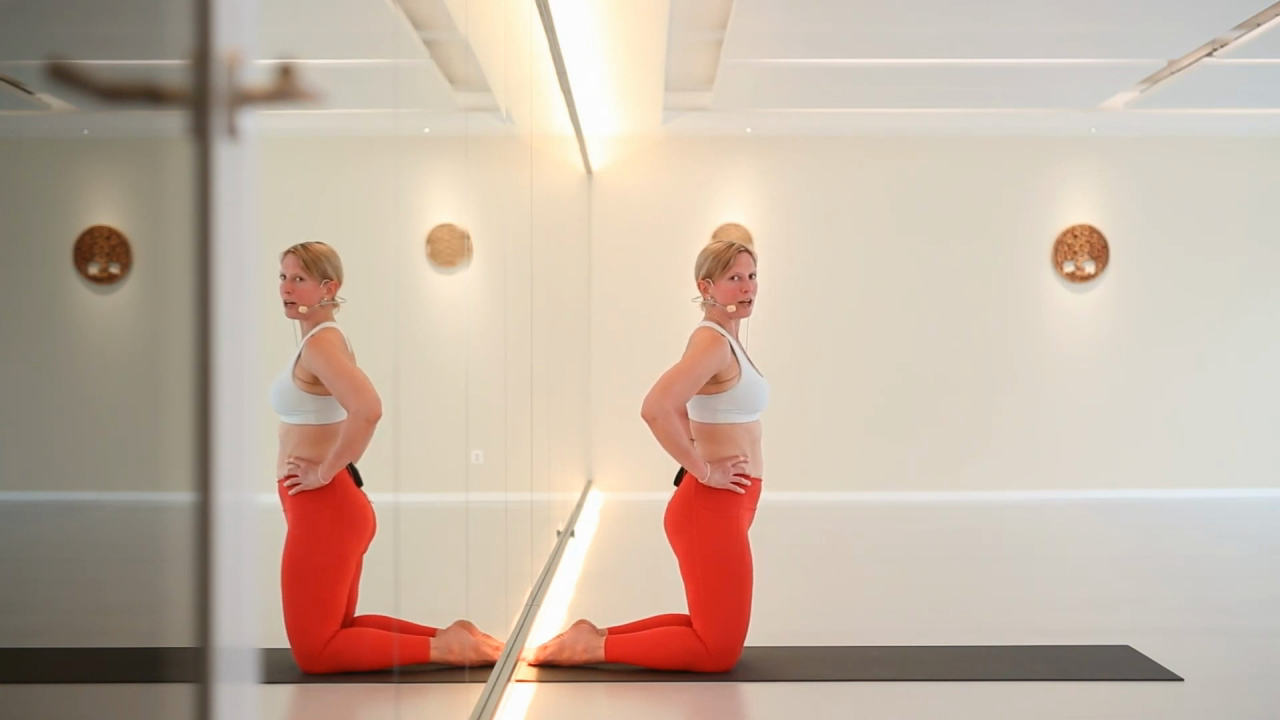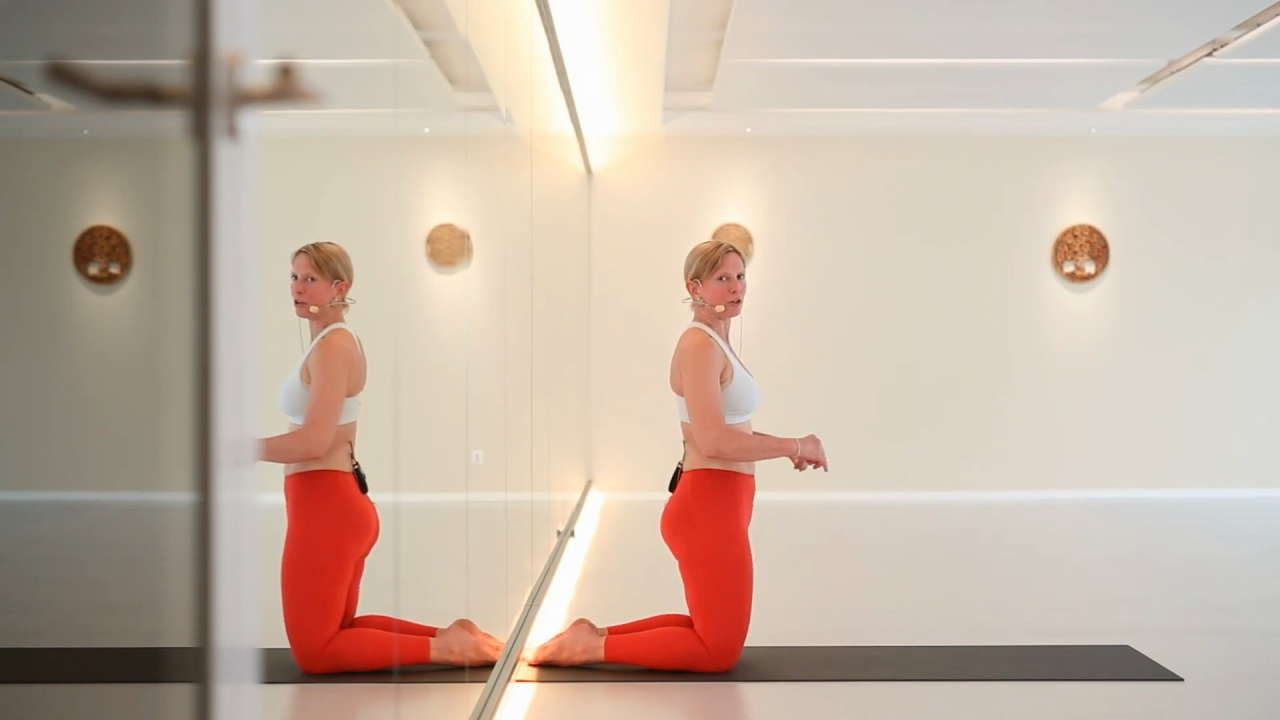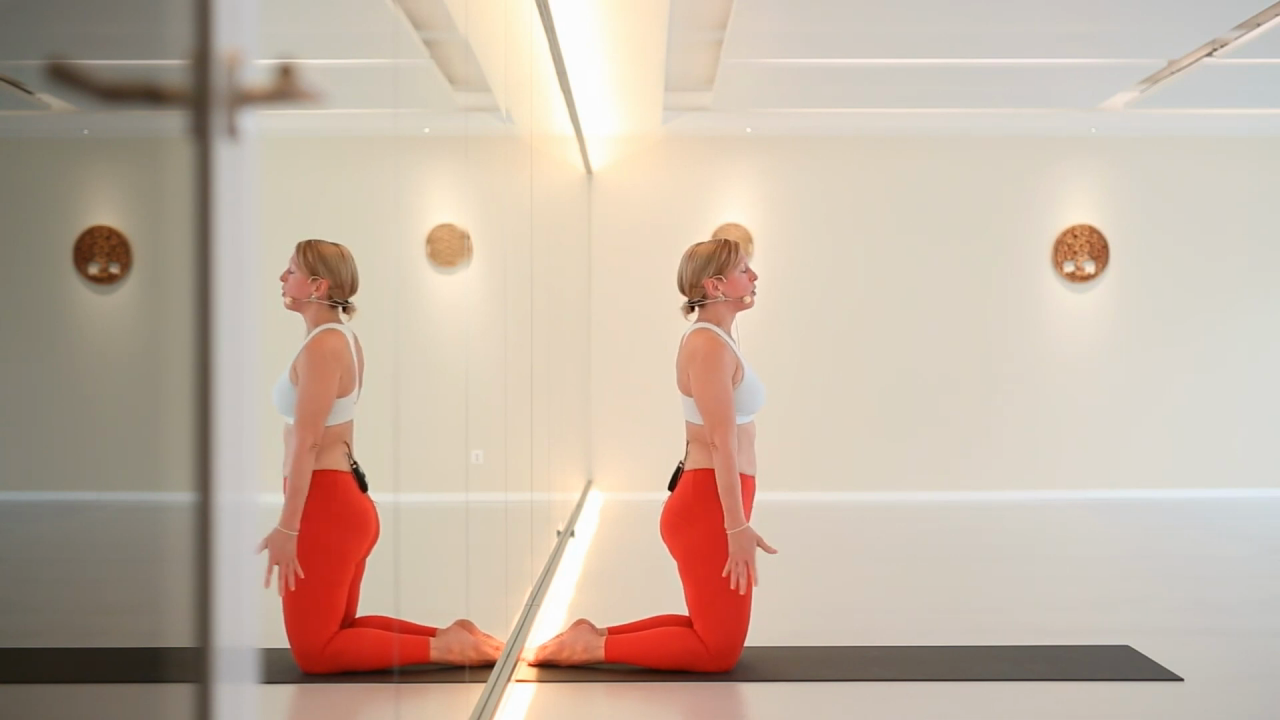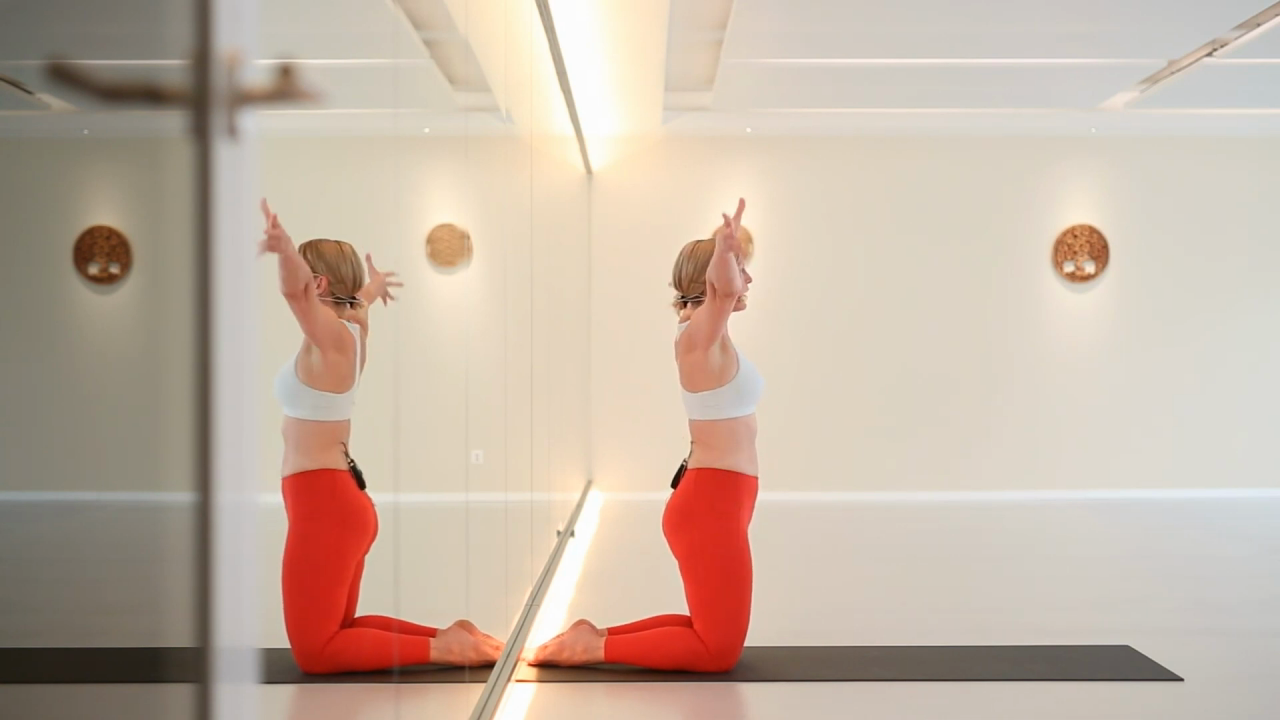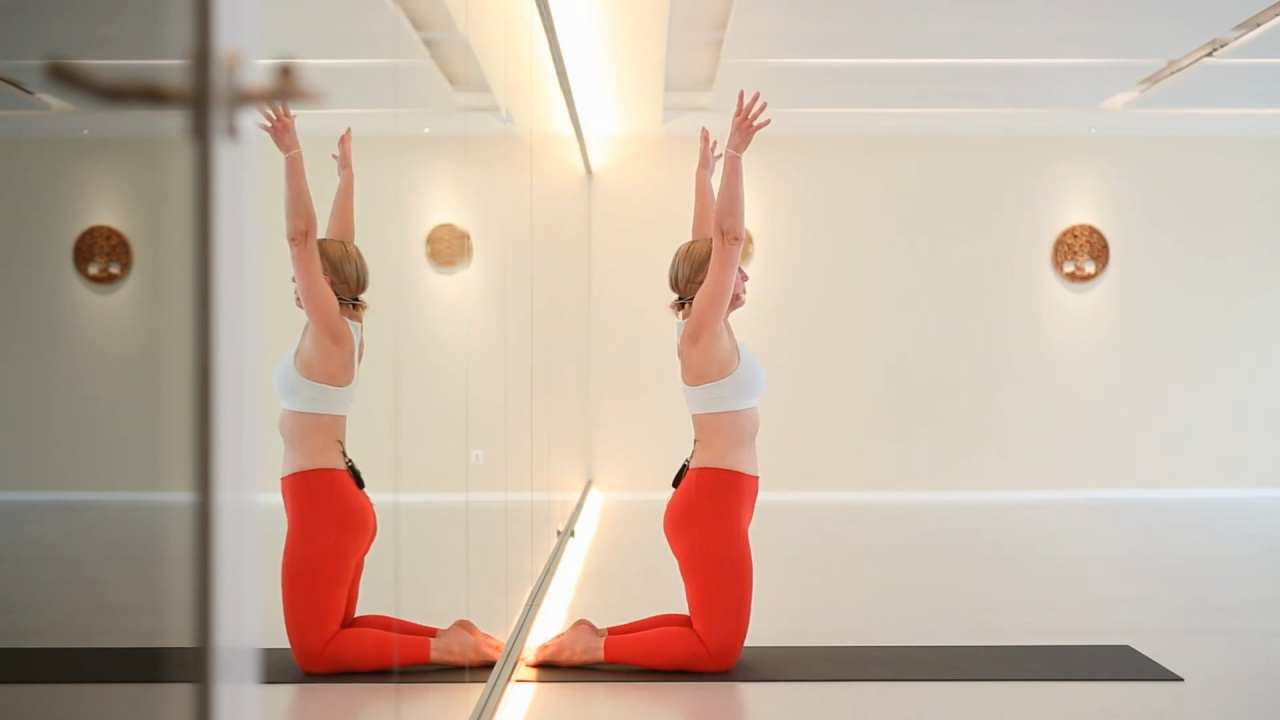
dt=0.7s
person 1, frame 1
left shoulder: (722, 341)
right shoulder: (713, 343)
left elbow: (681, 410)
right elbow: (655, 409)
right wrist: (703, 471)
left hip: (718, 509)
right hip: (712, 510)
left knee: (712, 633)
right knee: (718, 650)
left ankle: (596, 635)
right ankle: (593, 648)
person 1, frame 2
left shoulder: (712, 343)
right shoulder: (699, 345)
right elbow: (714, 441)
left wrist: (790, 446)
right wrist: (795, 446)
left hip: (712, 506)
right hip: (709, 509)
left knee: (713, 633)
right knee: (717, 651)
left ankle: (595, 634)
right ankle: (594, 648)
person 1, frame 3
left shoulder: (709, 340)
right shoulder: (709, 346)
right elbow: (723, 442)
right wrist: (737, 525)
left hip: (703, 504)
right hip: (708, 510)
left knee: (713, 633)
right knee: (719, 650)
left ankle: (594, 636)
right ankle: (592, 648)
person 1, frame 4
left shoulder: (699, 330)
right shoulder: (702, 337)
left elbow: (702, 302)
right elbow: (720, 290)
left wrist: (687, 299)
right wrist: (720, 248)
left hip: (712, 505)
right hip: (712, 509)
left knee: (711, 635)
right knee: (718, 652)
left ankle: (595, 635)
right ankle: (591, 649)
person 1, frame 5
left shoulder: (704, 329)
right shoulder: (705, 331)
left elbow: (705, 242)
right elbow: (727, 234)
left wrist: (705, 171)
right wrist: (734, 156)
left hip: (714, 500)
right hip: (713, 504)
left knee: (713, 634)
right knee: (718, 649)
left ankle: (592, 636)
right ankle: (588, 648)
person 2, frame 1
left shoulder: (319, 344)
right shoulder: (329, 339)
left elbow: (368, 410)
right elbow: (362, 409)
left wrist: (325, 473)
left hip: (322, 508)
right hip: (335, 504)
left knee: (315, 651)
right knee: (336, 628)
left ankle: (441, 649)
right ankle: (448, 637)
person 2, frame 2
left shoulder: (330, 347)
right shoulder: (340, 342)
left elbow: (314, 441)
right wrist: (273, 448)
left hip: (324, 508)
right hip: (341, 503)
left knee: (315, 651)
right knee: (335, 628)
left ankle: (443, 649)
right ankle: (447, 636)
person 2, frame 3
left shoulder: (320, 348)
right shoulder: (343, 339)
left elbow: (305, 442)
left wrist: (288, 526)
left hip: (325, 507)
right hip: (347, 501)
left knee: (315, 650)
right knee: (336, 630)
left ankle: (442, 649)
right ankle: (448, 636)
person 2, frame 4
left shoulder: (329, 335)
right shoulder: (352, 328)
left elbow: (295, 288)
right elbow: (364, 297)
left wrist: (284, 246)
right wrist: (374, 281)
left hip: (323, 508)
right hip: (338, 503)
left knee: (316, 652)
right knee: (336, 632)
left ankle: (442, 650)
right ankle: (448, 636)
person 2, frame 5
left shoulder: (330, 329)
right shoulder: (346, 327)
left elbow: (300, 234)
right elbow: (339, 246)
left wrist: (292, 154)
right wrist: (345, 172)
left hip: (322, 504)
right hip: (337, 499)
left knee: (315, 650)
right knee: (333, 631)
left ankle: (445, 648)
right ankle: (449, 637)
